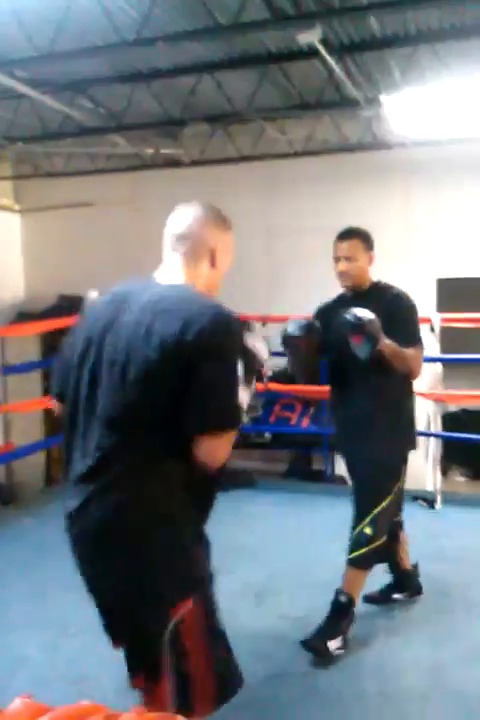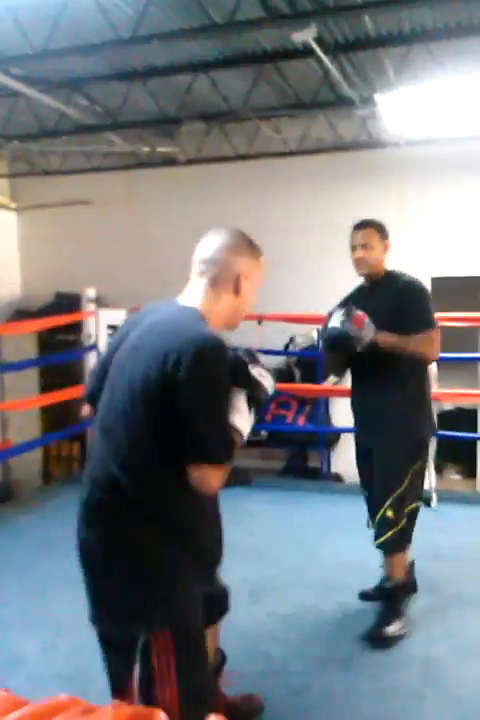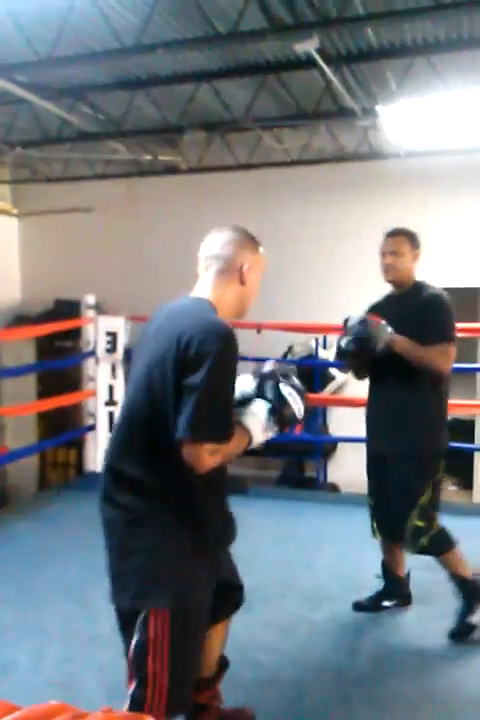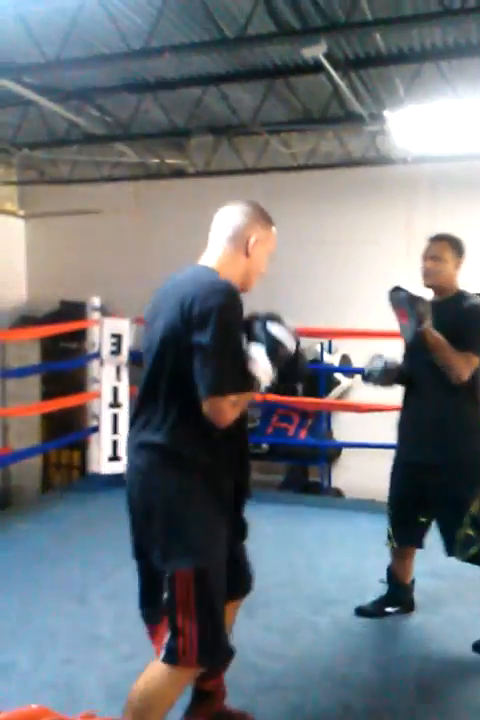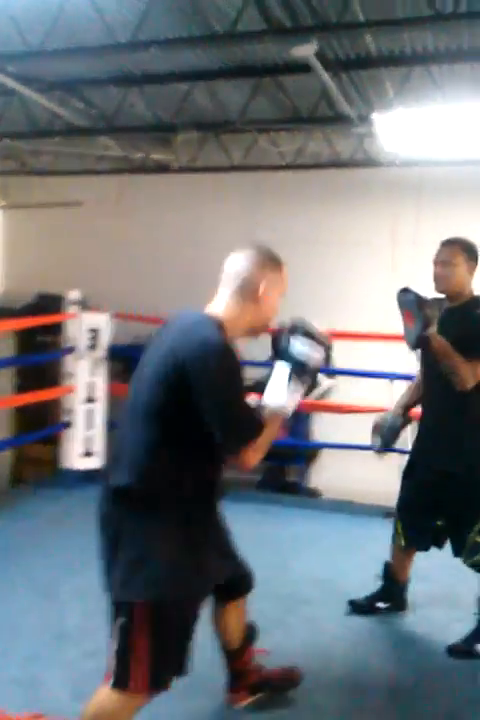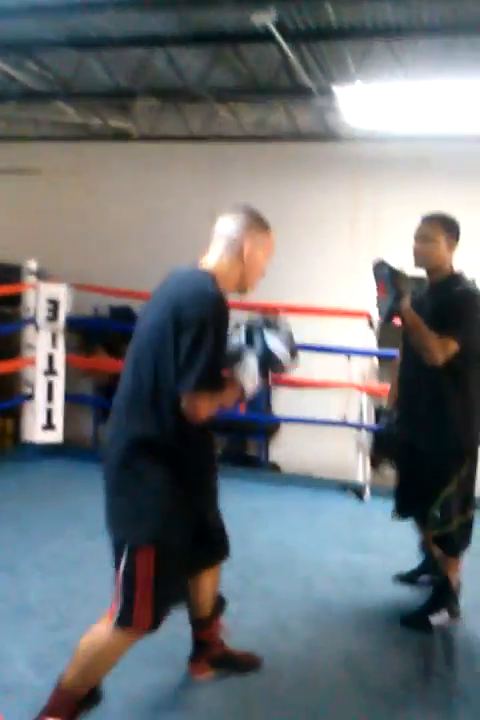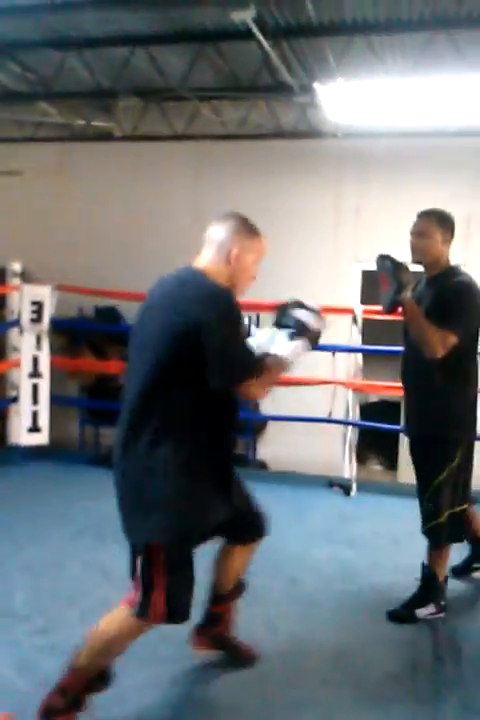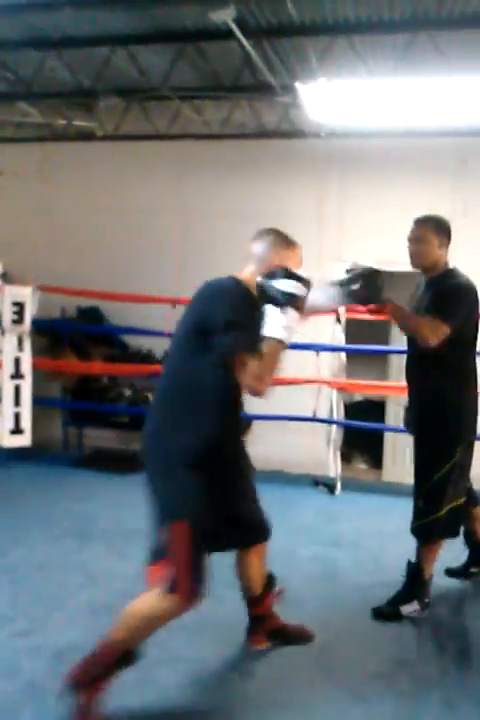
dt=0.2s
person 1, frame 1
left shoulder: (106, 305)
right shoulder: (211, 323)
left elbow: (61, 401)
right elbow: (210, 451)
right wrist: (232, 396)
left hip: (89, 511)
right hip: (147, 520)
person 1, frame 2
left shoulder: (142, 320)
right shoulder: (205, 348)
left elbow: (93, 408)
right elbow: (206, 476)
right wrist: (238, 417)
left hip: (110, 521)
right hip: (143, 539)
left knee: (205, 608)
person 1, frame 3
left shoulder: (169, 315)
right shoulder: (213, 333)
right elbow: (201, 454)
left wrist: (236, 397)
right wrist: (256, 422)
left hip: (149, 504)
right hip: (157, 519)
left knee: (220, 600)
person 1, frame 4
left shoulder: (178, 286)
right shoulder: (218, 295)
right elbow: (221, 408)
left wrist: (247, 358)
right wrist: (261, 367)
left hip: (174, 471)
right hip: (181, 481)
left knee: (227, 586)
right knee: (185, 648)
person 1, frame 5
left shoulder: (188, 328)
right shoulder: (210, 350)
right elbow: (247, 453)
left wrist: (266, 399)
right wrist: (284, 394)
left hip: (181, 505)
right hip: (150, 518)
left knee: (232, 584)
right knee: (138, 676)
left ankle: (244, 679)
person 1, frame 6
left shoulder: (183, 286)
right shoulder: (205, 301)
right elbow: (197, 404)
left wrist: (231, 374)
left hip: (174, 460)
right hip: (152, 465)
left knee: (207, 553)
right knee: (135, 617)
left ankle: (207, 651)
person 1, frame 7
left shoulder: (176, 288)
right shoulder: (212, 299)
right elbow: (249, 387)
left wrist: (261, 347)
right wrist: (290, 345)
left hip: (192, 454)
right hip: (161, 463)
left knee: (245, 528)
right knee: (153, 604)
left ankle: (215, 628)
person 1, frame 8
left shoulder: (244, 300)
right shoulder: (225, 297)
left elbow: (298, 303)
right elbow: (254, 381)
left wrist: (342, 291)
right wrist: (279, 319)
left hip: (214, 447)
right hip: (184, 456)
left knee: (252, 537)
right knee: (177, 590)
left ankle: (262, 624)
right ankle: (91, 675)
person 2, frame 1
left shoulder: (397, 302)
right shoulder: (330, 310)
left elbow: (414, 367)
left wrist: (382, 343)
left hip: (388, 430)
right hip: (352, 428)
left knee: (369, 518)
right knee: (382, 509)
left ankle: (340, 617)
right ankle: (406, 578)
person 2, frame 2
left shoulder: (409, 290)
right shoulder: (349, 304)
left elbow: (429, 349)
right elbow: (338, 367)
left wrist: (379, 337)
right wrist: (335, 347)
left hip: (404, 419)
right hip: (367, 419)
left knee: (389, 507)
right knee: (392, 502)
left ankle: (394, 604)
right ankle: (401, 577)
person 2, frame 3
left shoulder: (433, 302)
right shoulder: (377, 310)
left elbow: (443, 361)
right elbow: (362, 371)
left wrist: (394, 341)
right wrist: (355, 350)
left hip: (420, 432)
right hip: (382, 428)
left knee: (417, 518)
right knee: (385, 512)
right ankle: (395, 586)
person 2, frame 4
right shoulder: (417, 310)
left wrist: (428, 330)
right wrist: (386, 371)
right hip: (416, 436)
right knee: (403, 516)
right ankle: (400, 592)
person 2, frame 5
right shoulder: (436, 315)
left wrist: (433, 336)
right wrist: (399, 410)
right hip: (433, 441)
right knee: (411, 515)
right ankle: (393, 591)
person 2, frame 6
right shoulder: (420, 291)
left elbow: (438, 354)
left wrist: (405, 309)
right wrist: (393, 407)
right hip: (415, 417)
right knee: (413, 493)
left ankle: (446, 594)
right ankle: (432, 559)
person 2, frame 7
right shoulder: (421, 284)
left elbow: (436, 348)
left wrist: (406, 301)
right hip: (425, 410)
left knee: (441, 499)
left ankle: (433, 591)
person 2, frame 8
right shoulder: (427, 288)
left elbow: (429, 337)
left wrist: (388, 303)
right wrist: (413, 404)
right hip: (431, 408)
left knee: (434, 496)
left ankle: (417, 589)
